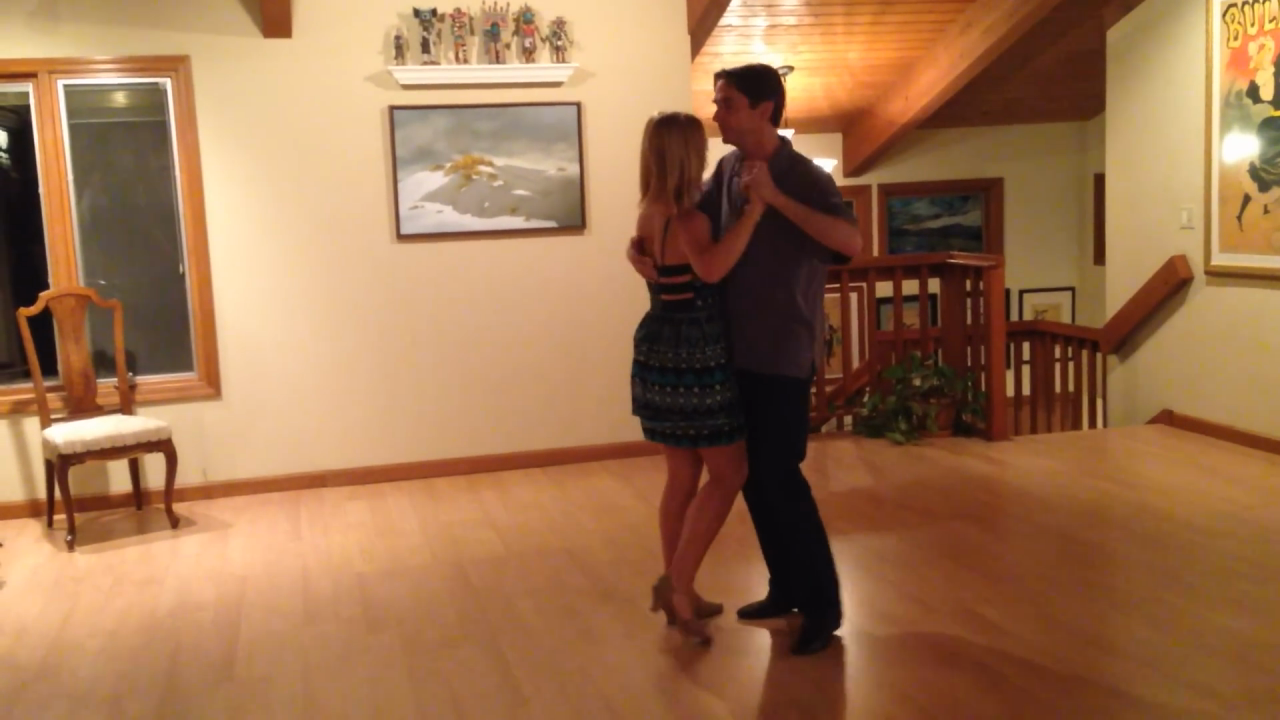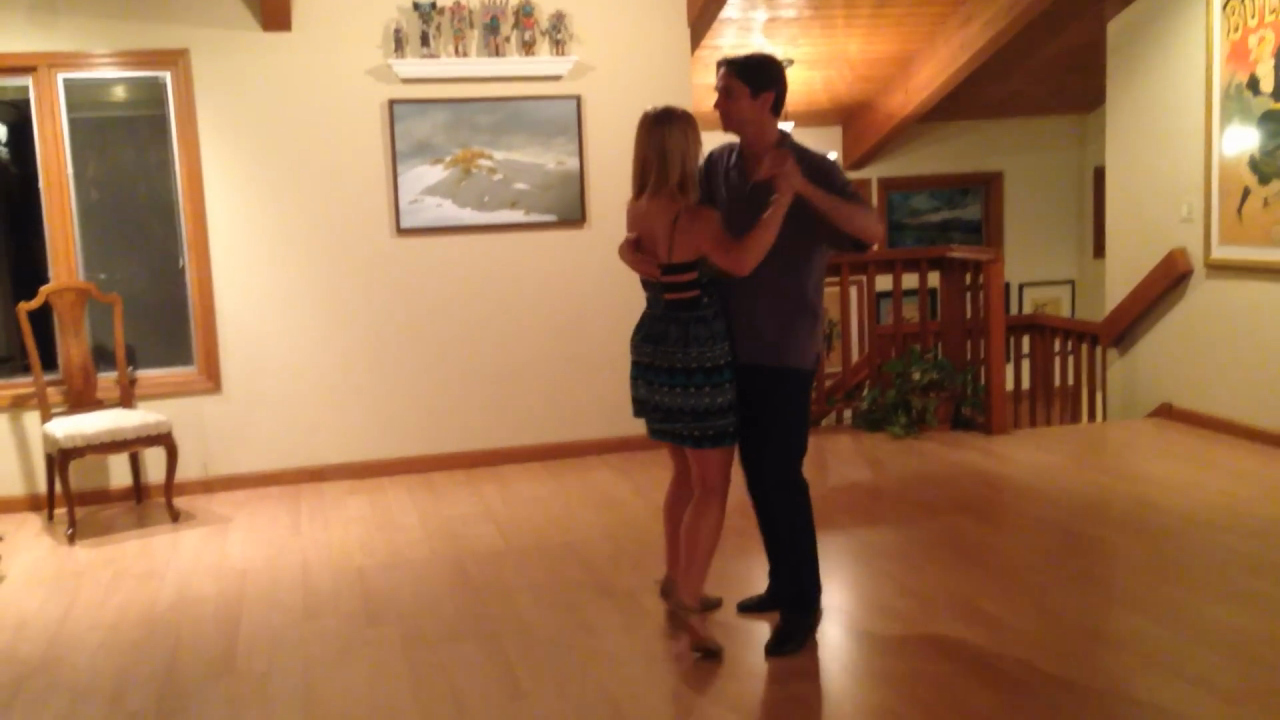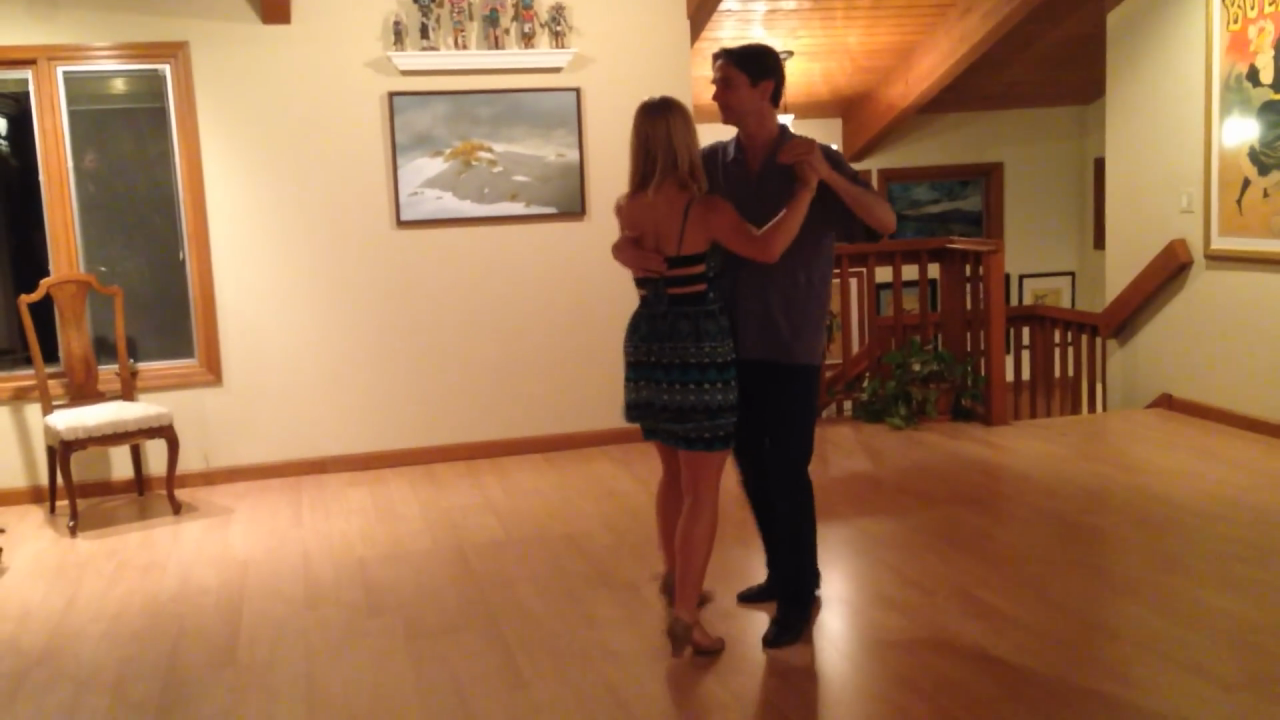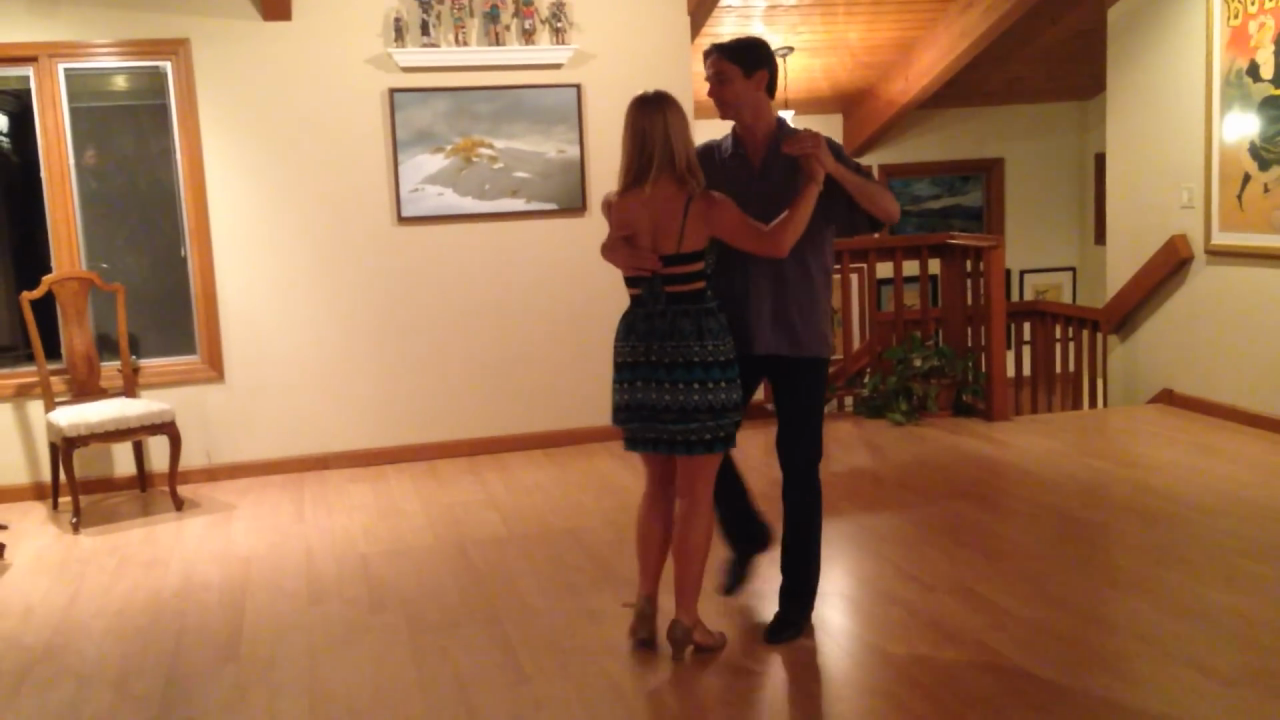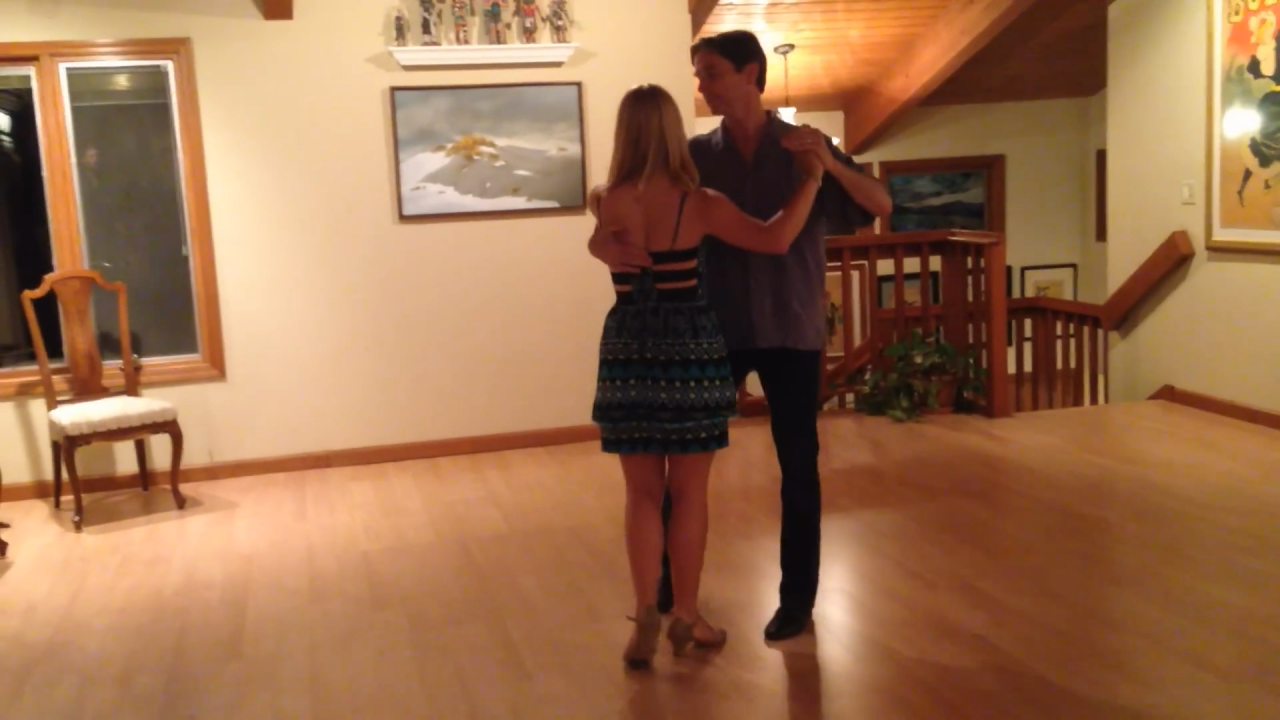
dt=0.2s
person 1, frame 1
left shoulder: (806, 178)
right shoulder: (727, 169)
left elbow: (851, 242)
left wrist: (776, 199)
right wrist: (641, 248)
left hip: (784, 354)
right hip: (740, 350)
left knee: (779, 474)
right knee: (752, 473)
left ankle: (822, 602)
right ankle: (789, 587)
person 1, frame 2
left shoulder: (814, 168)
right shoulder: (719, 164)
left elbow: (872, 231)
left wrist: (804, 189)
right wrist: (633, 247)
left hip: (786, 348)
right hip: (737, 344)
left knee: (781, 471)
right knee: (755, 468)
left ankle: (802, 604)
right ankle: (785, 583)
person 1, frame 3
left shoulder: (817, 160)
right shoulder: (712, 162)
left elbow: (885, 221)
left wrist: (826, 175)
right wrist: (626, 244)
left hip: (792, 343)
right hip: (733, 340)
left knee: (788, 468)
right knee: (750, 461)
left ankle: (797, 597)
right ankle: (790, 572)
person 1, frame 4
left shoulder: (816, 152)
right shoulder: (707, 161)
left elbow: (888, 212)
left wrist: (831, 167)
right wrist: (616, 245)
left hip: (798, 336)
right hip: (729, 334)
left knee: (798, 466)
left ankle: (797, 597)
right ankle: (746, 536)
person 1, frame 5
left shoulder: (805, 146)
right shoulder: (695, 155)
left elbow: (880, 206)
left wrist: (828, 162)
right wrist: (603, 240)
left hip: (792, 330)
right hip: (717, 329)
left knee: (797, 464)
left ankle: (797, 595)
right ankle: (678, 563)
person 2, frame 1
left shoulder: (649, 212)
right shoulder: (688, 219)
right elbow: (711, 269)
right wrist: (753, 210)
left hip: (658, 350)
right hip: (694, 356)
left knee: (682, 476)
right knee: (729, 475)
left ankle: (676, 587)
right ankle: (677, 583)
person 2, frame 2
left shoulder: (636, 212)
right shoulder: (694, 217)
right elbow: (738, 262)
right wrist: (780, 201)
left hip: (654, 348)
right hip: (698, 353)
left knee: (686, 473)
right knee: (712, 485)
left ankle: (679, 583)
right ankle: (686, 599)
person 2, frame 3
left shoulder: (627, 209)
right shoulder: (704, 209)
right elbow: (765, 250)
right wrist: (805, 189)
left hip: (647, 347)
right hip: (700, 351)
left knee: (675, 472)
right knee: (702, 490)
left ankle: (675, 578)
right ankle: (684, 616)
person 2, frame 4
left shoulder: (615, 206)
right shoulder: (703, 206)
right elbow: (775, 244)
right wrist: (811, 183)
left hip: (639, 350)
right hip: (698, 351)
left knee: (659, 482)
right knee: (696, 492)
left ankle: (645, 606)
right ankle: (685, 619)
person 2, frame 5
left shoulder: (604, 202)
right shoulder: (698, 203)
right elbow: (774, 240)
right wrist: (811, 177)
left hip: (627, 349)
right hip: (689, 348)
left knee: (642, 494)
right knee: (689, 491)
left ankle: (645, 618)
right ankle: (685, 616)
